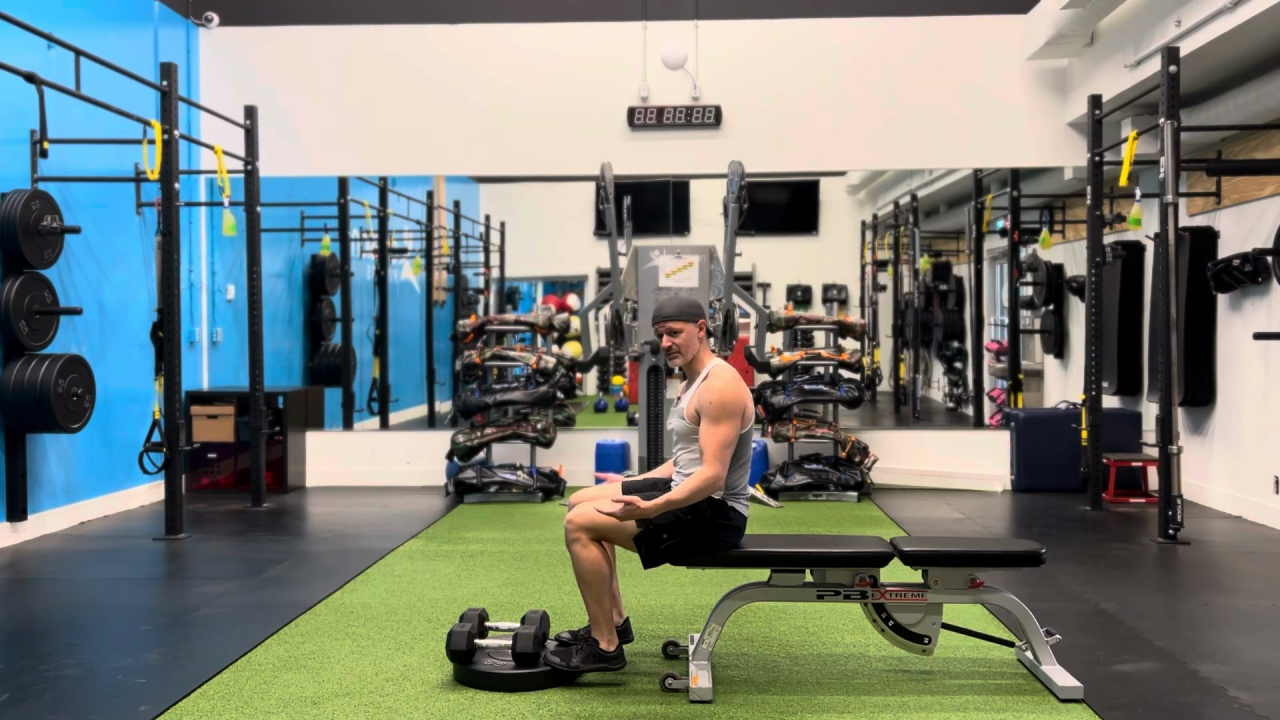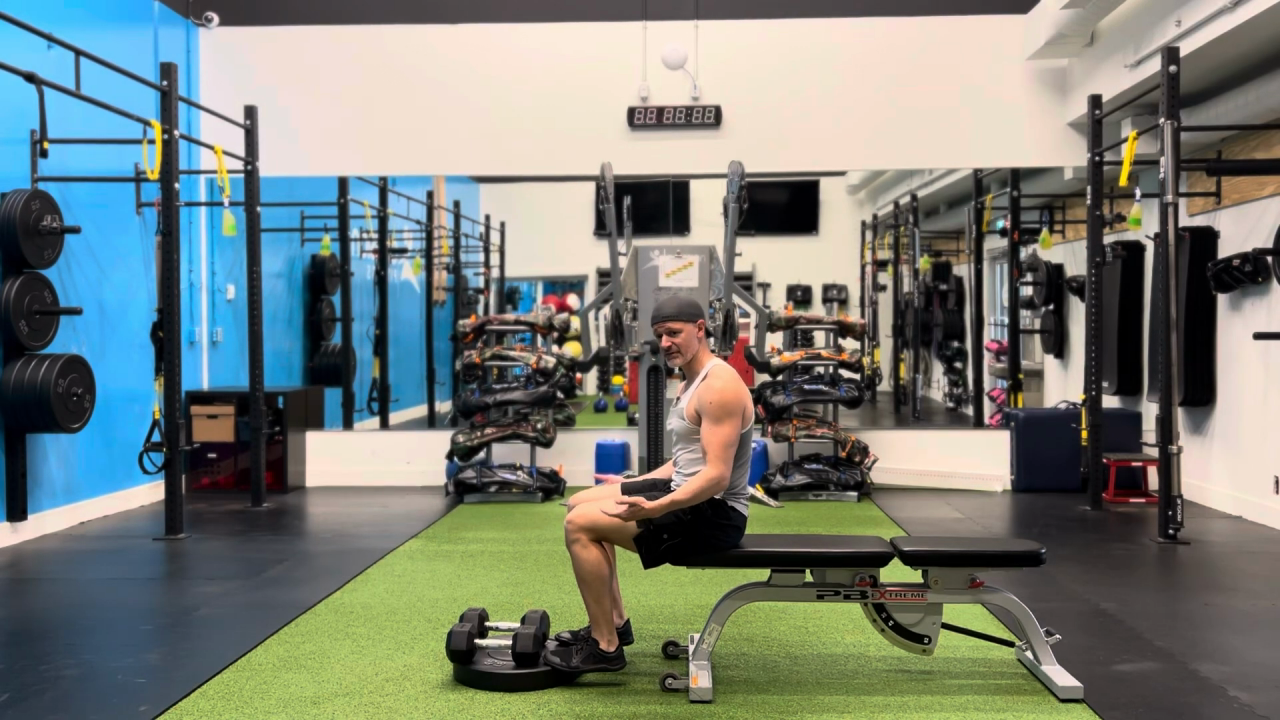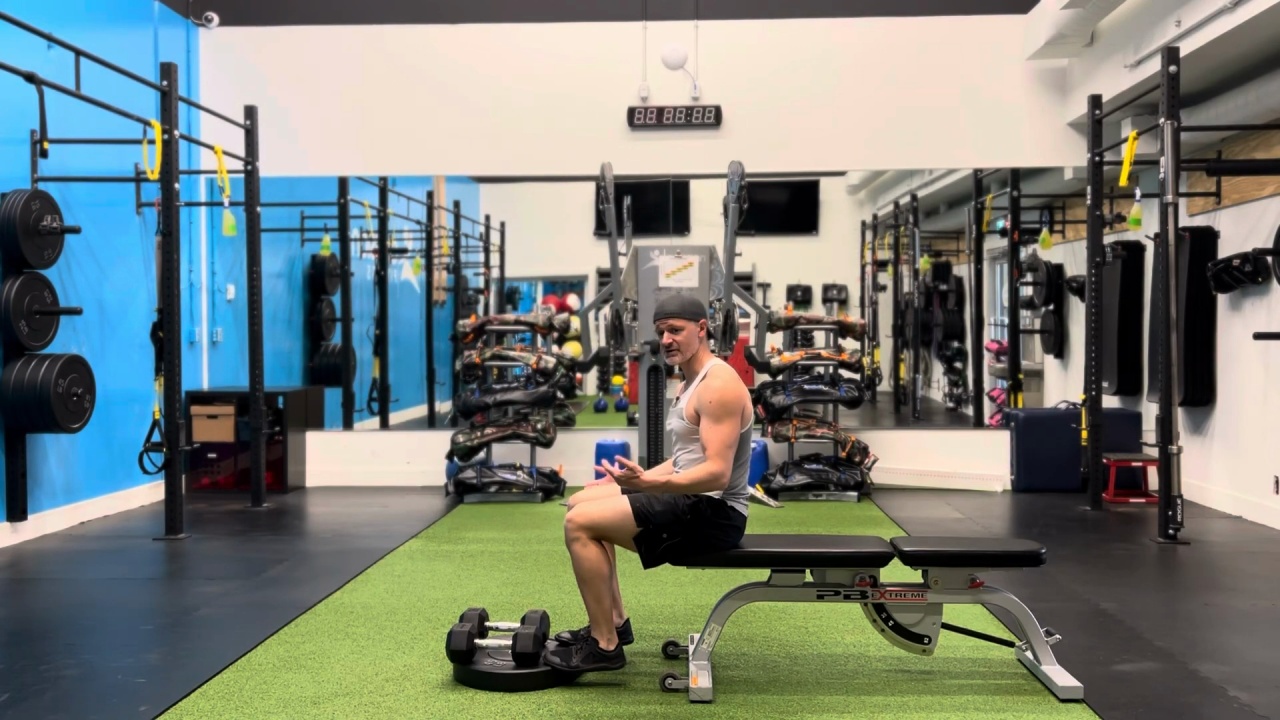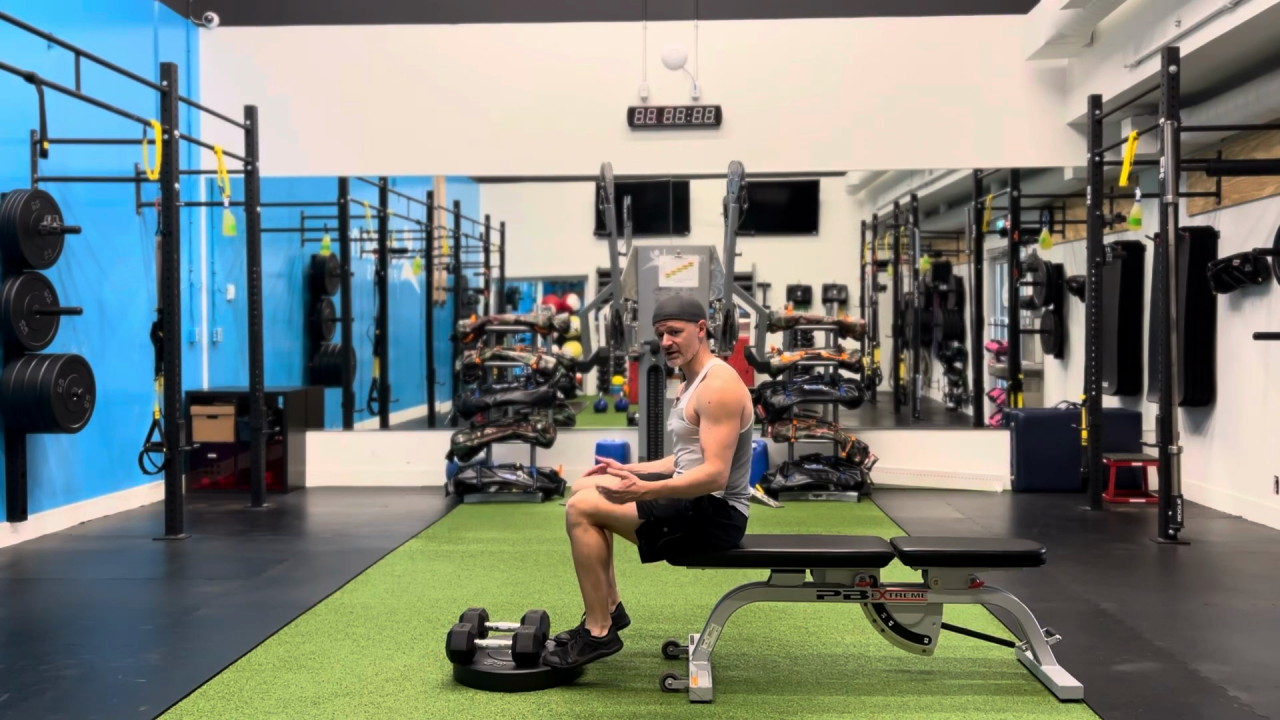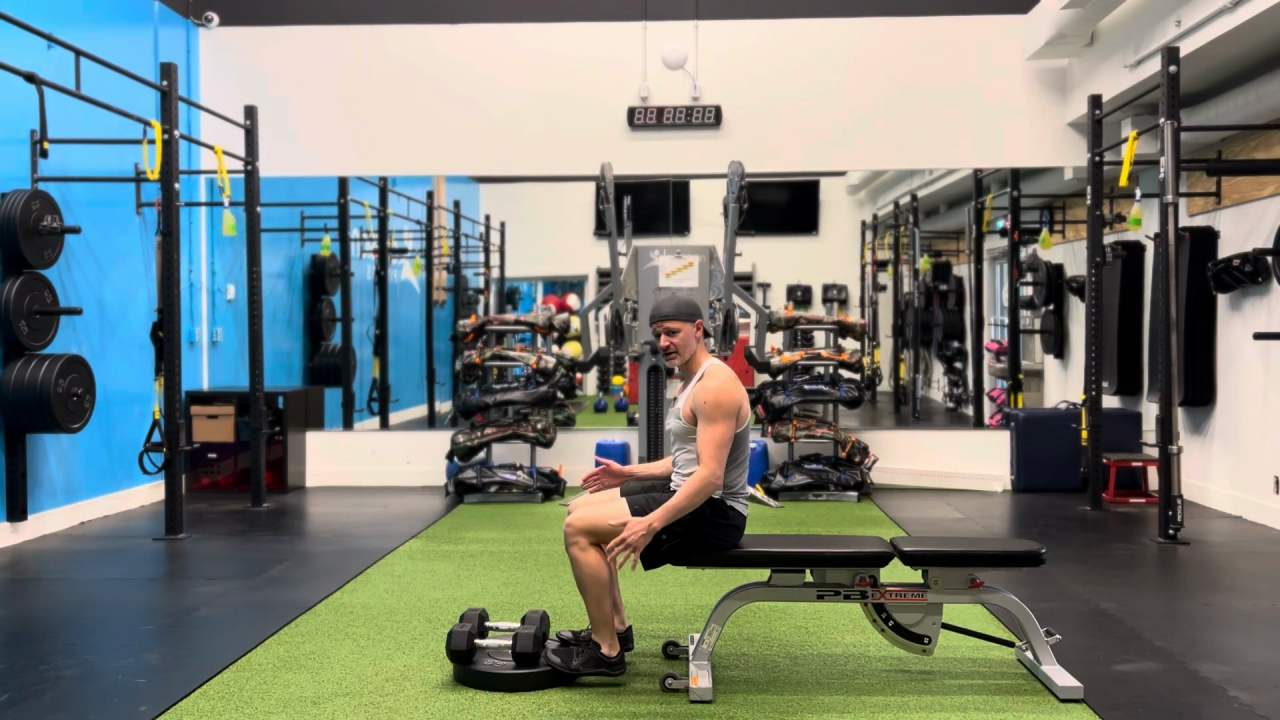
dt=0.3s
person 1, frame 1
left shoulder: (720, 386)
right shoulder: (693, 382)
left elbow: (713, 476)
left wrist: (649, 509)
right wrist: (631, 483)
left hip: (713, 513)
right hip: (691, 497)
left knee: (579, 524)
right knee: (580, 503)
left ankle: (604, 646)
right ankle: (613, 621)
person 1, frame 2
left shoulder: (719, 386)
right shoulder: (692, 383)
left elbow: (717, 476)
left wrist: (654, 509)
right wrist: (632, 484)
left hip: (712, 514)
right hip: (691, 498)
left knee: (580, 525)
right knee: (581, 504)
left ankle: (605, 646)
right ankle: (614, 622)
person 1, frame 3
left shoulder: (719, 385)
right shoulder: (692, 383)
left elbow: (717, 474)
left wrist: (648, 485)
right wrist: (638, 478)
left hip: (713, 512)
right hip: (694, 500)
left knee: (579, 522)
right knee: (582, 503)
left ankle: (604, 645)
right ankle: (613, 622)
person 1, frame 4
left shoulder: (719, 386)
right shoulder: (692, 384)
left elbow: (715, 475)
left wrist: (644, 490)
right wrist: (629, 470)
left hip: (715, 512)
right hip: (696, 500)
left knee: (582, 509)
right knee: (582, 491)
left ankle: (598, 632)
right ankle: (608, 610)
person 1, frame 5
left shoulder: (715, 386)
right shoulder: (692, 382)
left elbow: (710, 476)
left wrist: (651, 524)
right wrist: (629, 473)
left hip: (712, 512)
right hip: (689, 496)
left knee: (579, 528)
right knee: (580, 509)
left ankle: (605, 650)
right ankle: (615, 626)
